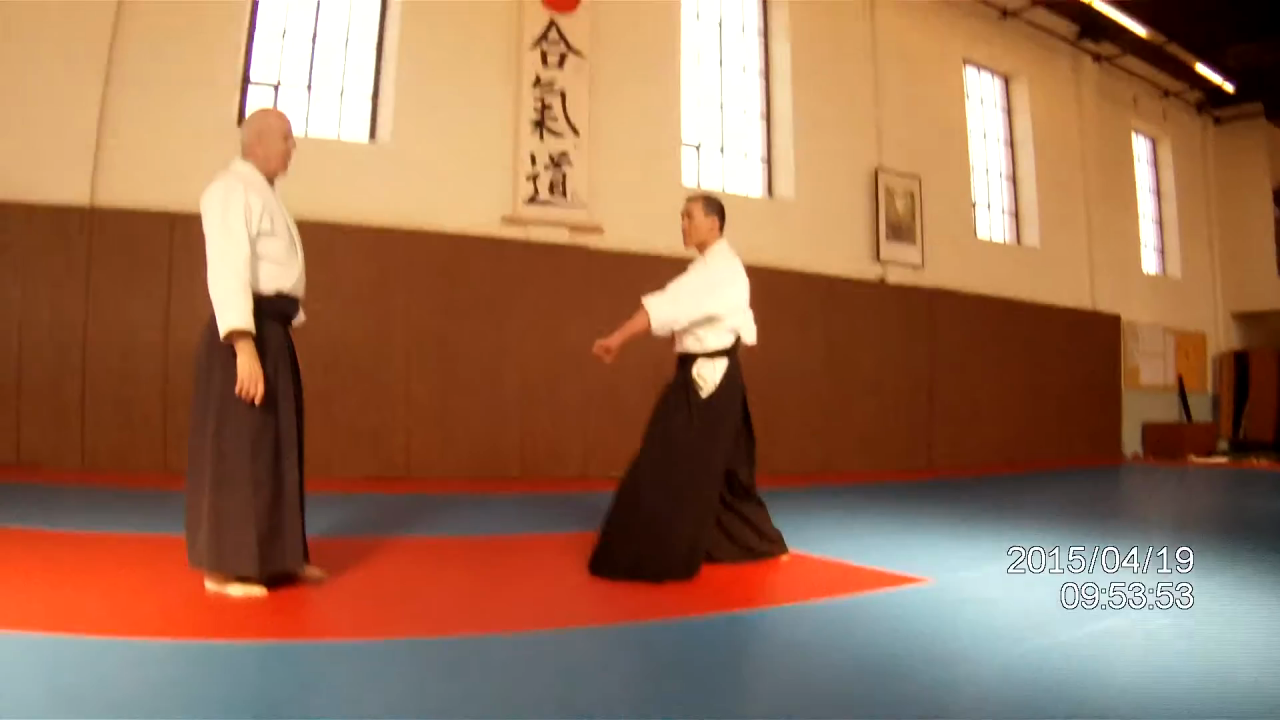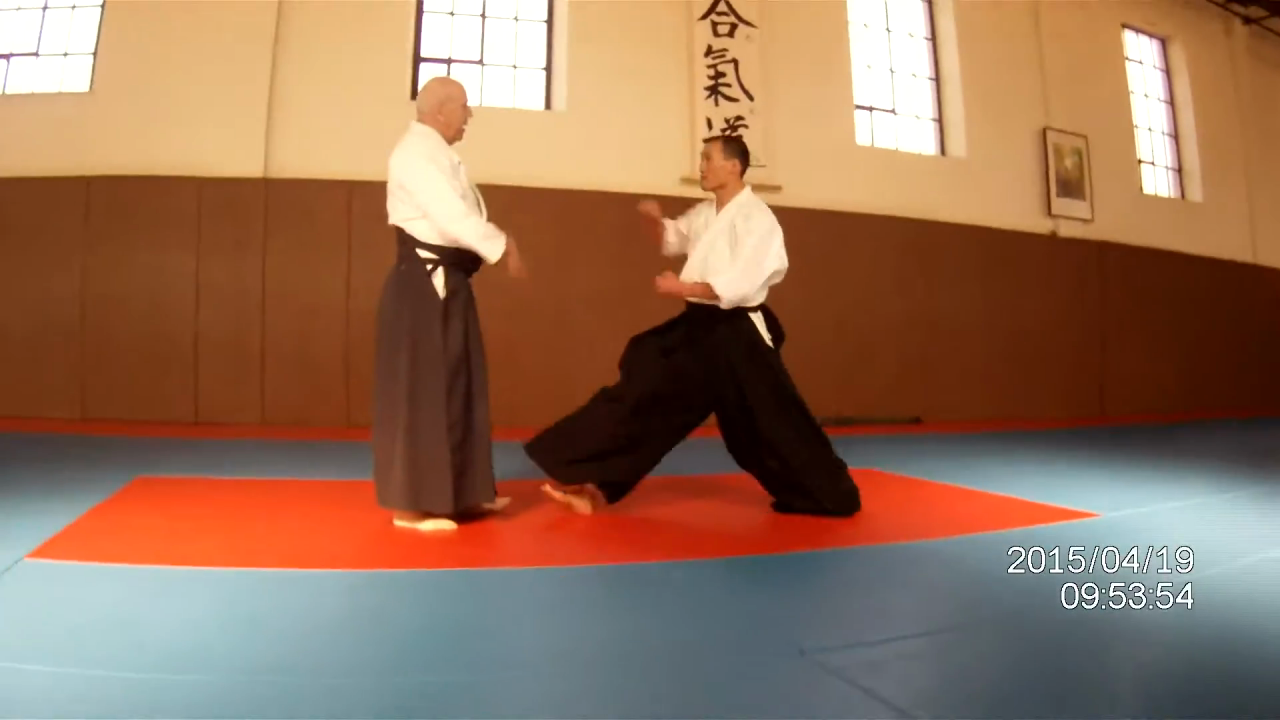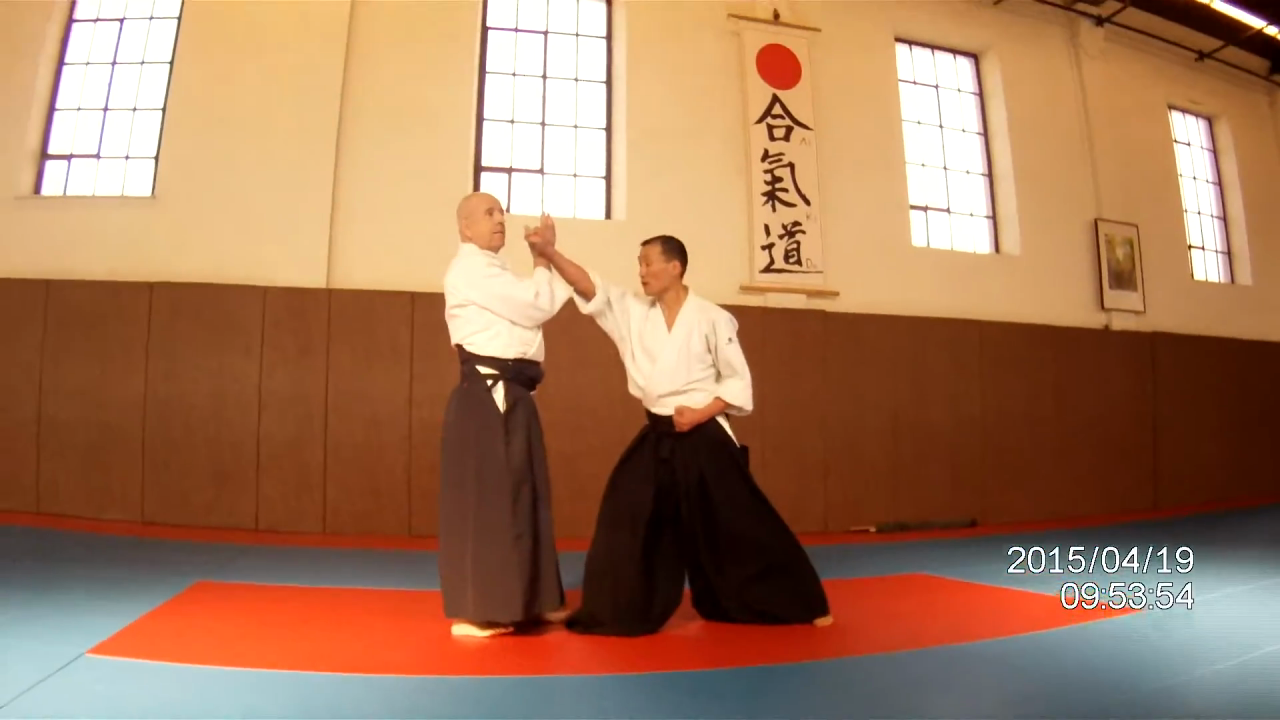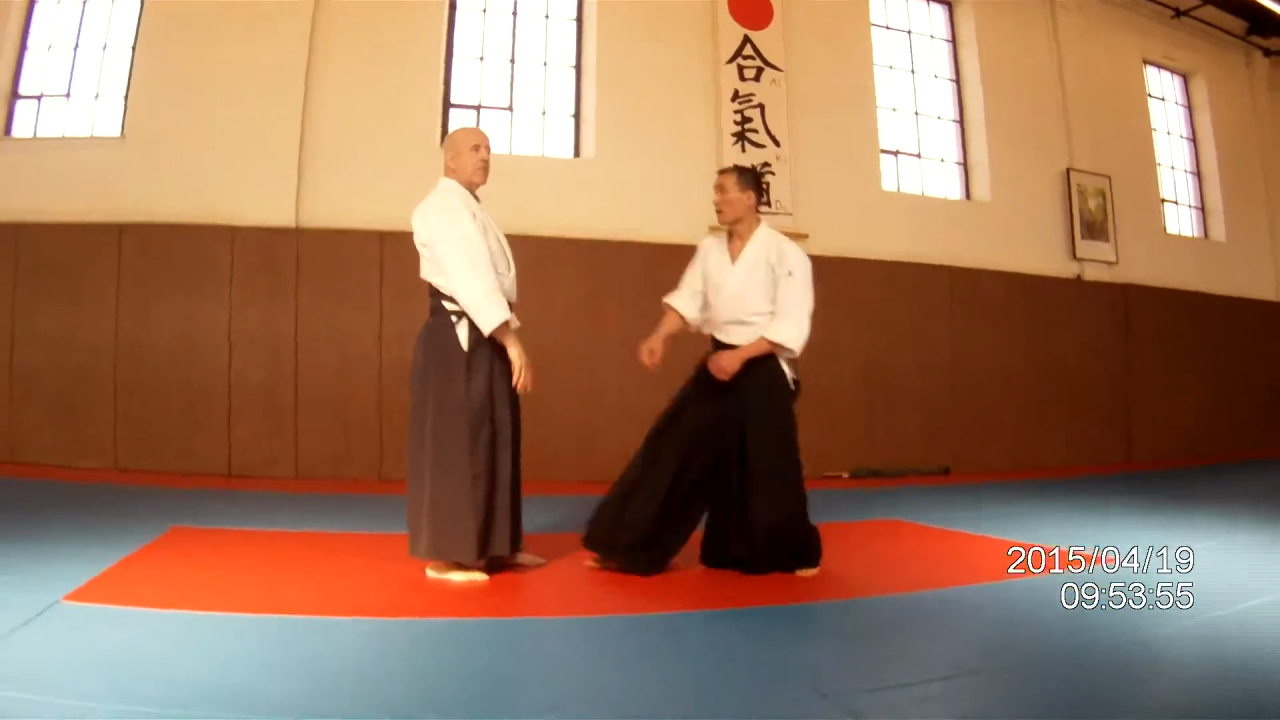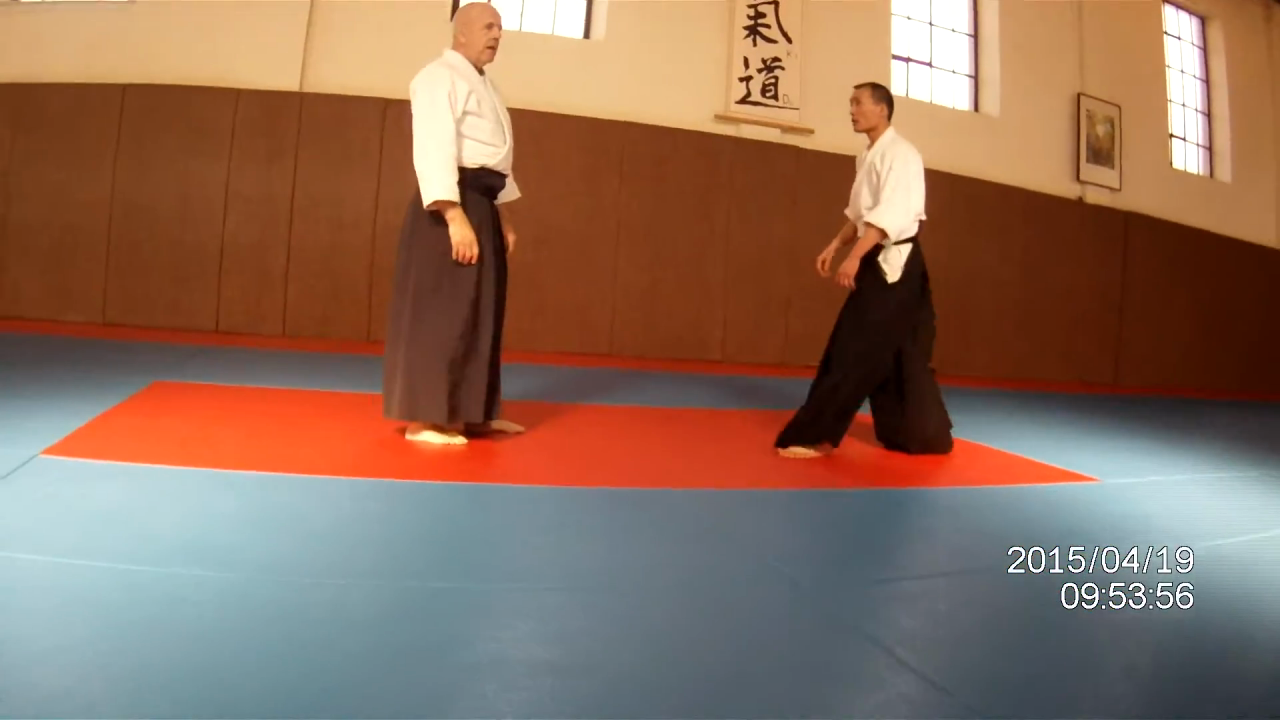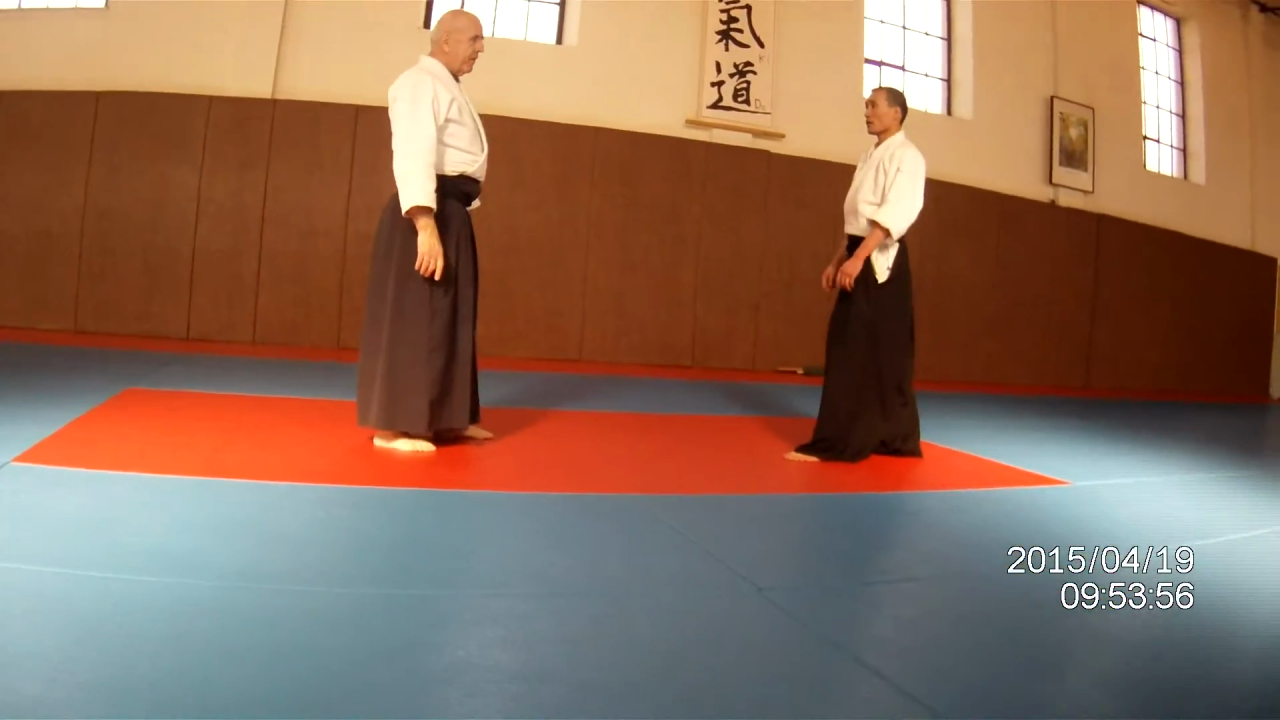
dt=0.7s
person 1, frame 1
left shoulder: (259, 193)
right shoulder: (233, 191)
right elbow: (228, 270)
right wrist: (244, 345)
left hip: (272, 332)
right hip: (245, 333)
left knee: (273, 447)
right knee: (237, 449)
left ankle: (274, 557)
right ankle: (224, 568)
person 1, frame 2
left shoulder: (433, 152)
right shoulder: (418, 152)
right elbow: (455, 215)
left wrist: (493, 243)
right wrist: (504, 248)
left hip: (442, 282)
right hip: (423, 283)
left knee: (455, 387)
right knee: (421, 391)
left ankle: (459, 493)
right ankle: (411, 504)
person 1, frame 3
left shoulder: (487, 269)
right shoulder: (471, 269)
left elbow: (524, 311)
right elbow: (536, 305)
right wrist: (542, 259)
left hip: (507, 397)
right hip: (486, 398)
left knee: (517, 499)
right knee: (486, 501)
left ankle: (521, 604)
right ankle: (472, 614)
person 1, frame 4
left shoulder: (468, 207)
right shoulder: (444, 207)
right elbow: (471, 277)
left wrist: (505, 341)
right wrist: (513, 341)
left hip: (483, 339)
right hip: (458, 340)
left knee: (490, 444)
right knee: (454, 445)
left ankle: (491, 546)
right ankle: (442, 557)
person 1, frame 5
left shoulder: (481, 85)
right shoulder: (440, 78)
right elbow: (434, 151)
left wrist: (503, 217)
right wrist: (455, 217)
left hip: (481, 208)
right hip: (453, 208)
left knee: (478, 312)
right knee: (440, 311)
left ankle: (470, 414)
right ankle: (423, 419)
person 1, frame 6
left shoulder: (447, 88)
right shoulder: (421, 84)
right elbow: (413, 157)
right wrist: (426, 226)
left hip: (451, 214)
right hip: (427, 214)
left knee: (449, 319)
right knee: (412, 319)
left ankle: (441, 419)
right ankle: (392, 427)
person 2, frame 1
left shoulder: (718, 267)
right shoulder: (722, 266)
left elbow: (670, 304)
right elbow: (746, 330)
left wrist: (618, 338)
left hip: (706, 376)
right hip: (714, 376)
left knee: (672, 467)
right knee: (723, 467)
left ankle: (651, 559)
right ankle: (757, 543)
person 2, frame 2
left shoulder: (753, 217)
right shoulder: (710, 211)
left elbow: (741, 280)
right elbow: (677, 239)
left wrist: (684, 287)
right wrist: (659, 220)
left hip: (738, 333)
right hip: (698, 329)
left knee: (774, 420)
right knee: (642, 392)
left ankle: (829, 495)
right ankle: (591, 483)
person 2, frame 3
left shoulder: (712, 318)
right shoulder: (632, 311)
left elbow: (738, 383)
right elbow: (591, 289)
left wrist: (701, 414)
right wrist: (549, 252)
left hip: (704, 437)
right hip: (657, 437)
left knee: (741, 525)
right knee: (626, 521)
left ankle: (800, 603)
right ankle: (619, 613)
person 2, frame 4
left shoulder: (784, 254)
right shoulder: (710, 249)
left elbow: (791, 325)
right elbow: (688, 300)
left wrist: (741, 356)
right wrist: (659, 337)
left hip: (764, 370)
right hip: (720, 361)
left knee: (770, 465)
right knee: (675, 448)
left ankle: (794, 551)
right ankle: (626, 545)
person 2, frame 5
left shoulder: (900, 154)
right shoulder: (870, 155)
left elbow: (892, 214)
left wrist: (853, 257)
right wrist: (833, 246)
left hip: (895, 261)
right hip: (883, 261)
left knee: (856, 347)
right knee: (899, 355)
left ankle: (815, 434)
right ankle: (924, 433)
person 2, frame 6
left shoulder: (905, 156)
right shoulder: (872, 156)
left elbow: (895, 216)
left wrist: (856, 259)
right wrist: (838, 260)
left hip: (882, 262)
right hip: (862, 259)
left knee: (857, 350)
right knee: (879, 352)
left ankle: (834, 442)
right ankle: (893, 436)
